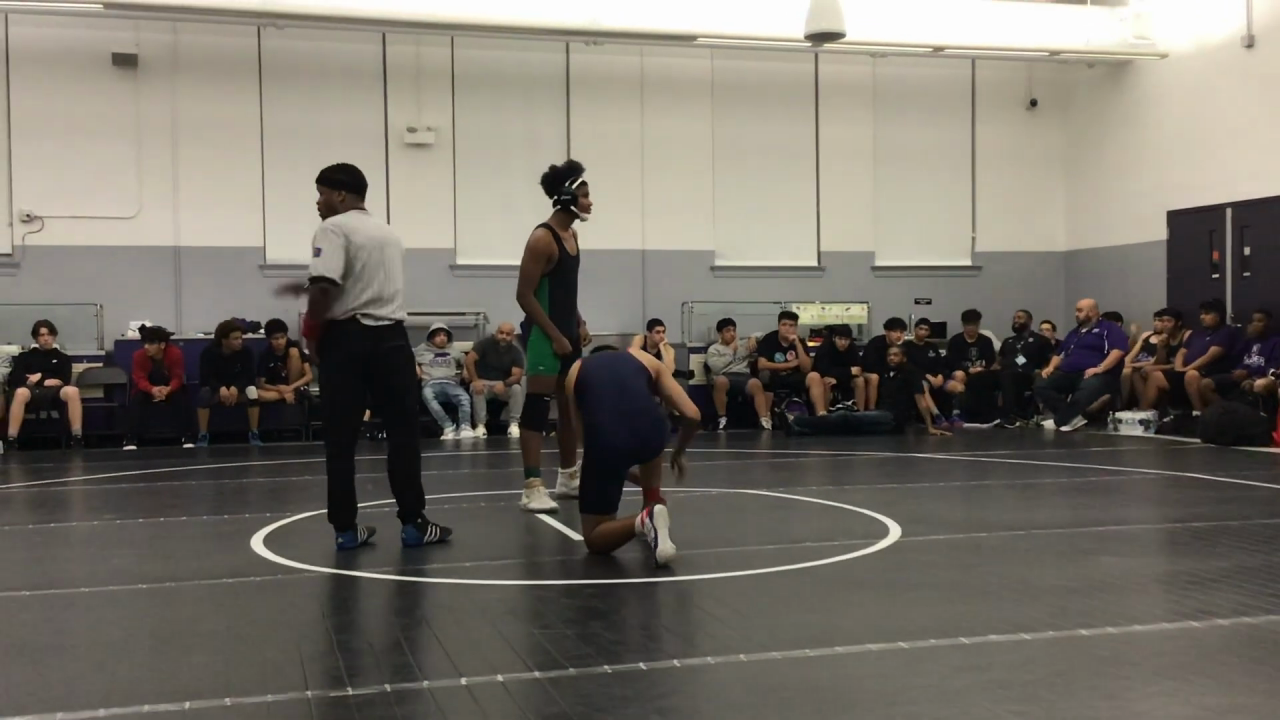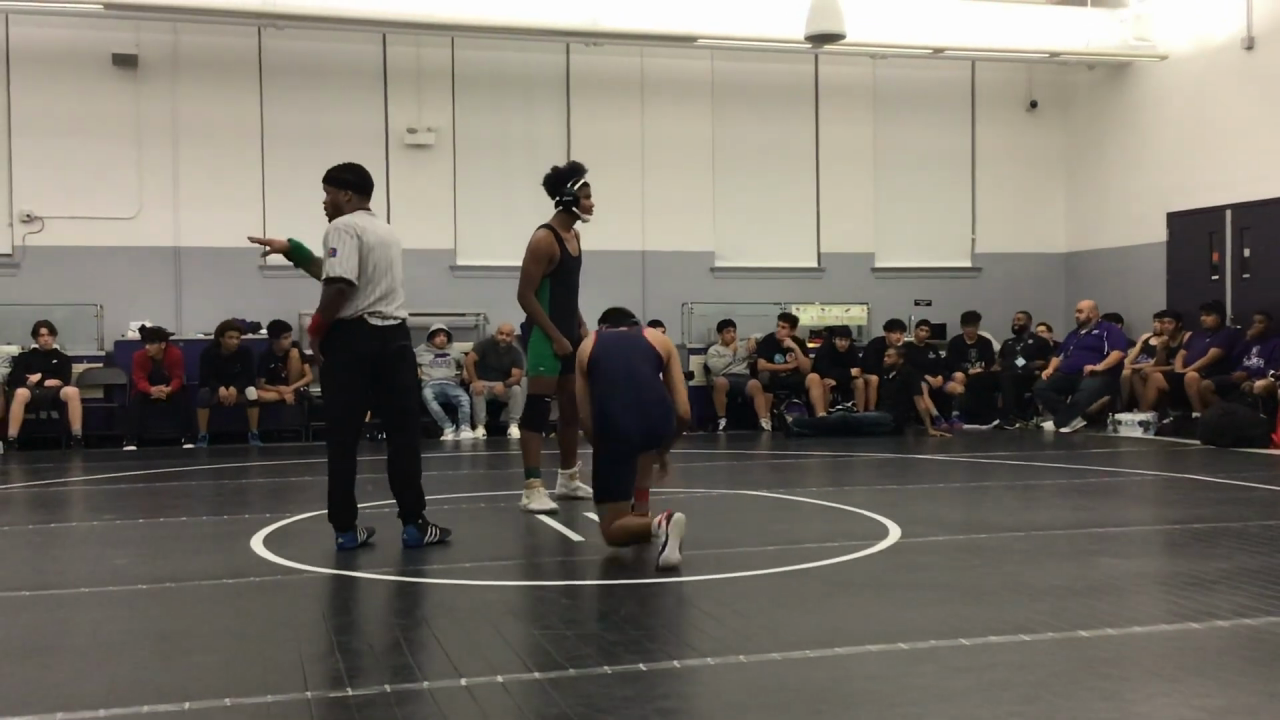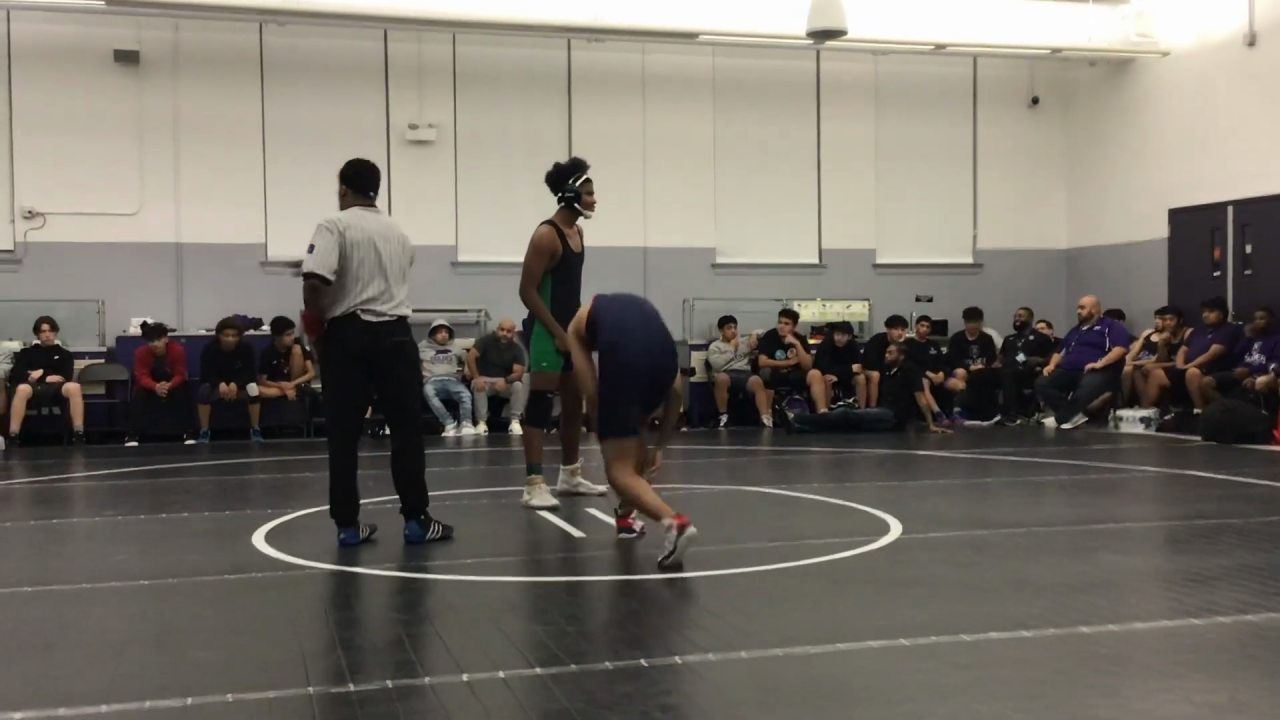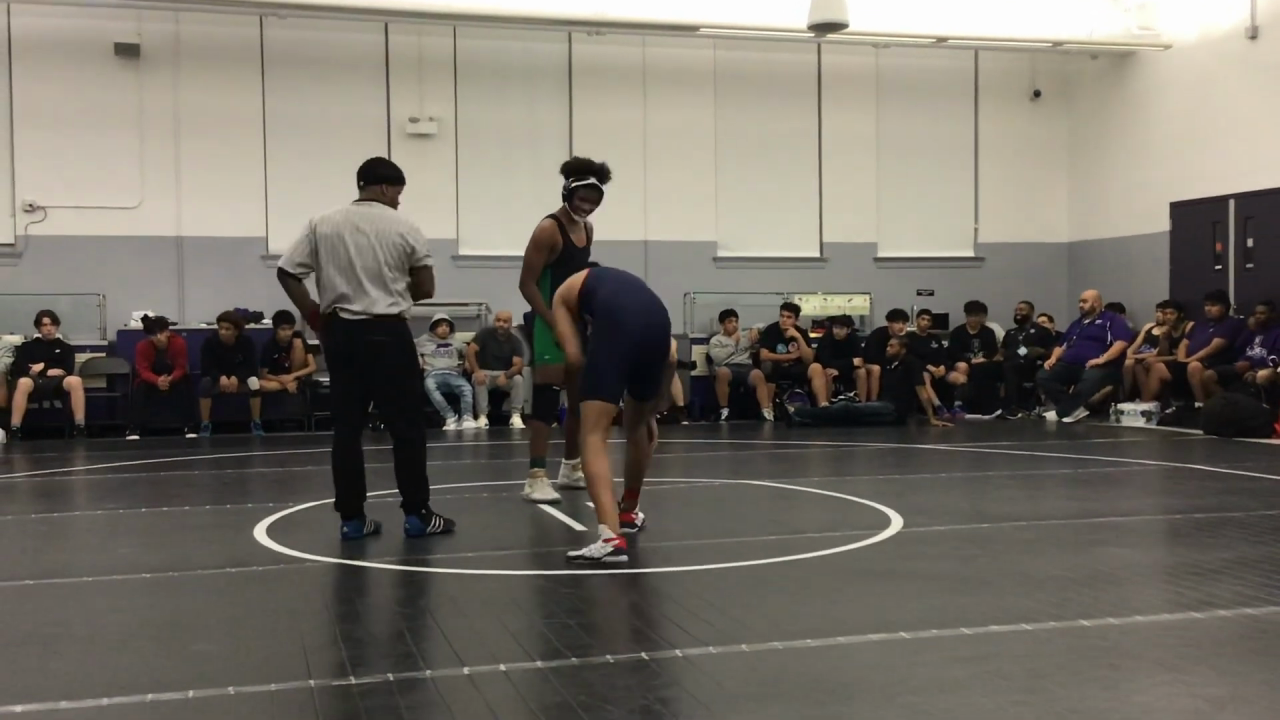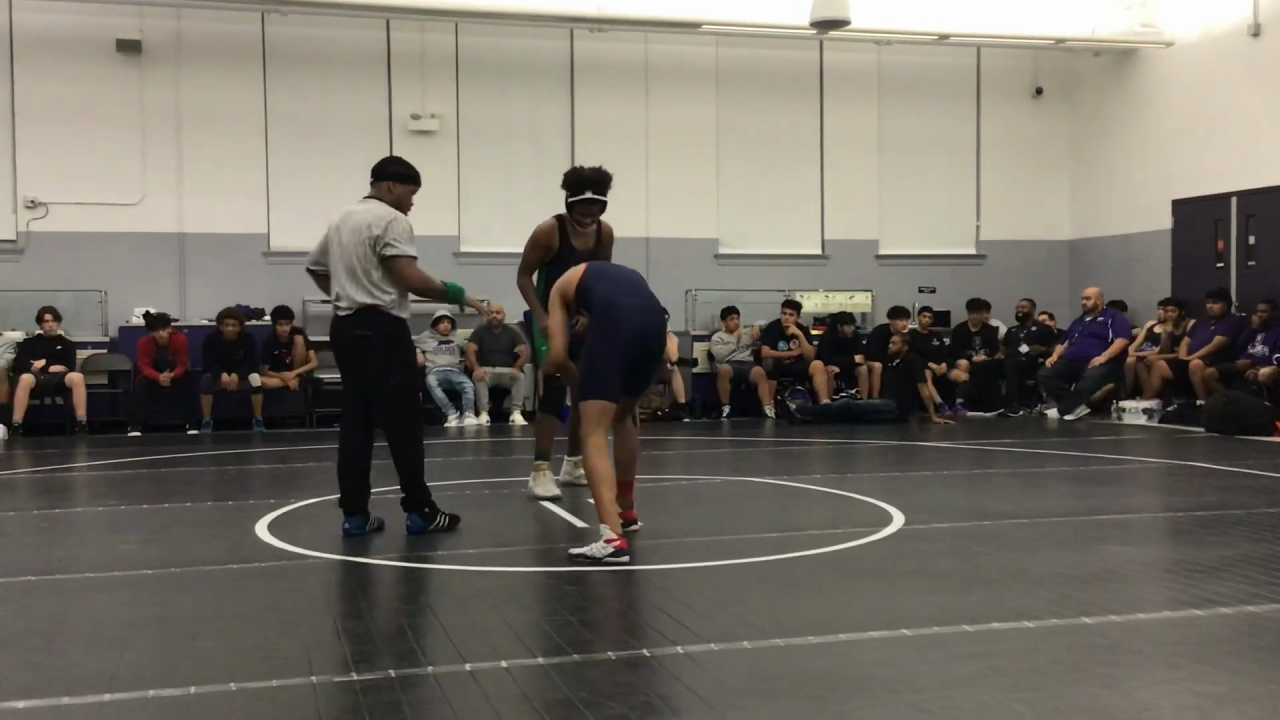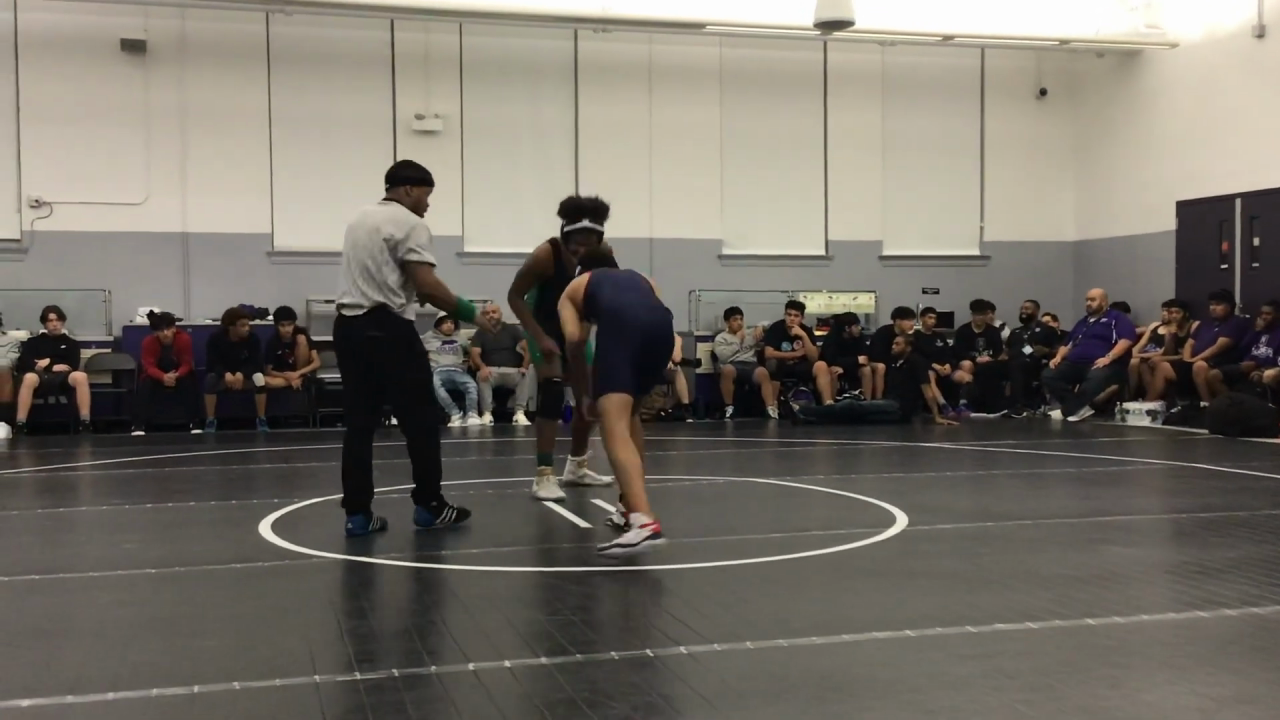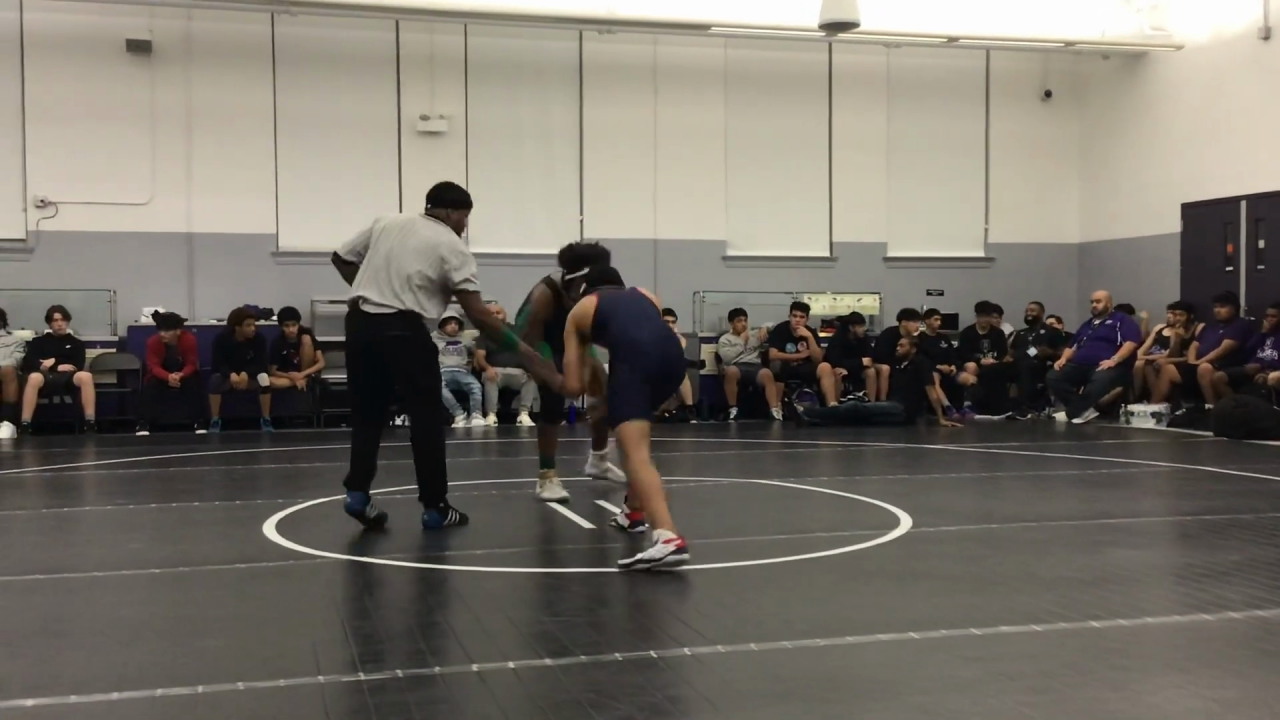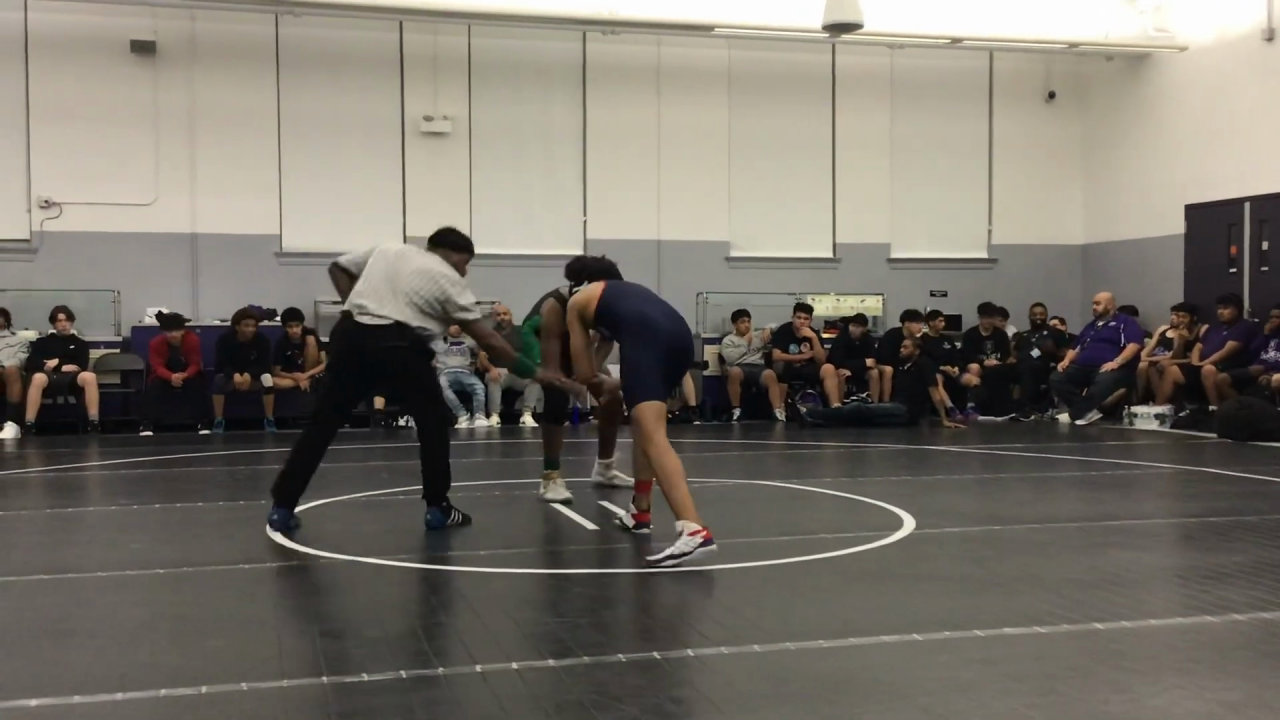
dt=0.3s
person 1, frame 1
left shoulder: (333, 228)
right shoulder: (386, 232)
left elbow: (329, 284)
left wrist: (312, 326)
right wrist: (313, 289)
left hip: (347, 339)
right hip: (391, 337)
left knee: (341, 438)
right knee: (403, 432)
left ankle: (346, 528)
right ankle: (414, 523)
person 1, frame 2
left shoulder: (344, 227)
right shoulder: (386, 231)
left elbow: (339, 284)
left wrist: (317, 327)
right wrist: (291, 249)
left hip: (350, 339)
right hip: (394, 337)
left knee: (343, 438)
right knee: (403, 433)
left ankle: (345, 528)
right ankle: (413, 523)
person 1, frame 3
left shoulder: (334, 226)
right shoulder: (398, 232)
left elbow: (315, 281)
left wrist: (314, 323)
left hip: (346, 335)
right hip: (395, 335)
left knee: (344, 434)
right knee: (407, 429)
left ankle: (348, 524)
right ankle: (416, 520)
person 1, frame 4
left shoulder: (322, 225)
right shoulder: (404, 228)
left elbow: (287, 273)
right elbow: (426, 289)
left wrist: (312, 314)
left hip: (341, 332)
right hip: (389, 332)
left knee: (347, 427)
right knee: (406, 425)
left ankle: (352, 517)
right ankle: (417, 513)
person 1, frame 5
left shoulder: (341, 220)
right shoulder: (391, 221)
left elbow: (315, 268)
right elbow: (409, 278)
right wrist: (458, 295)
left hip: (345, 326)
right hip: (380, 328)
left knee: (356, 422)
right knee: (402, 422)
left ankle: (354, 513)
right ankle: (419, 511)
person 1, frame 6
left shoulder: (360, 219)
right shoulder: (410, 225)
right elbow: (427, 287)
right wrist: (469, 313)
left hip: (348, 325)
right hip: (387, 328)
left knee: (359, 422)
right knee: (420, 417)
left ankle: (357, 513)
right ankle: (430, 504)
person 1, frame 7
left shoulder: (386, 223)
right shoulder: (451, 247)
left elbow: (342, 257)
right elbow: (477, 313)
right wrist: (518, 347)
left hip: (361, 323)
right hip: (402, 331)
left knee: (368, 415)
right knee: (426, 418)
left ankle: (358, 495)
right ankle: (435, 506)
person 1, frame 8
left shoulder: (386, 251)
right shoulder: (448, 279)
left elbow: (339, 268)
right elbow: (487, 338)
right wrist: (530, 371)
left hip: (352, 335)
right hip: (398, 342)
left knee: (325, 420)
right knee: (434, 421)
left ankle: (282, 507)
right ankle: (438, 507)
person 2, frame 1
left shoulder: (572, 235)
right shoulder: (542, 238)
right elbow: (524, 295)
left wrist: (579, 324)
right wrist: (554, 336)
left hip: (568, 332)
right hip: (544, 335)
left knee: (570, 406)
right knee: (537, 407)
left ankle: (568, 476)
right ankle: (532, 487)
person 2, frame 2
left shoulder: (574, 235)
right shoulder: (544, 239)
right elbow: (525, 295)
left wrist: (580, 325)
right wrist: (554, 336)
left hip: (569, 332)
right hip: (545, 335)
left knee: (572, 407)
right knee: (538, 408)
left ankle: (568, 478)
right ankle: (532, 489)
person 2, frame 3
left shoulder: (577, 232)
right shoulder: (546, 235)
right elbow: (527, 291)
right wrist: (557, 332)
left hip: (572, 328)
right hip: (548, 331)
left knee: (575, 403)
right knee: (541, 404)
left ankle: (570, 475)
right ankle: (534, 485)
person 2, frame 4
left shoulder: (587, 229)
right shoulder: (548, 229)
right elbow: (527, 284)
right wrist: (555, 325)
right hip: (549, 324)
left knee: (581, 397)
right knee: (547, 397)
left ankle: (571, 468)
right ankle: (536, 478)
person 2, frame 5
left shoulder: (605, 233)
right shoulder: (548, 231)
right elbow: (524, 276)
right wrist: (540, 317)
left hip: (582, 320)
right hip: (551, 319)
right knee: (554, 389)
left ankle: (573, 466)
right ankle: (541, 472)
person 2, frame 6
right shoulder: (544, 255)
right elbow: (515, 297)
right wrist: (538, 337)
right hip: (544, 326)
right knee: (552, 390)
left ankle: (577, 466)
right ankle: (544, 475)
person 2, frame 7
right shoulder: (545, 295)
right elbow: (529, 350)
right wrist: (557, 381)
left hip: (569, 332)
right hip: (537, 332)
right knee: (553, 393)
left ankle: (599, 461)
right ankle: (547, 477)
person 2, frame 8
right shoulder: (555, 308)
left elbow: (607, 339)
right elbow: (550, 370)
left wrist: (594, 367)
right wrist: (578, 389)
right hip: (539, 335)
left knee: (613, 399)
right knee: (557, 395)
left ankle: (604, 468)
right ankle: (550, 478)
person 3, frame 1
left shoulder: (577, 371)
right shoulder: (645, 359)
right elbow: (692, 415)
left wrist: (630, 474)
right wrist: (678, 453)
left hip: (606, 440)
right hip: (650, 431)
left knee: (595, 538)
left ankle: (644, 521)
right ankle: (651, 514)
person 3, frame 2
left shoulder: (588, 345)
right shoulder: (659, 339)
left elbow: (586, 421)
right elbow: (683, 413)
left wrist: (609, 456)
right wrist: (662, 450)
left hip: (616, 425)
right hip: (659, 421)
left knee: (613, 531)
left ankle: (659, 524)
right ankle: (640, 513)
person 3, frame 3
left shoulder: (581, 322)
right shoulder: (642, 306)
left elbow: (592, 391)
right elbow: (675, 389)
left wrist: (607, 437)
right wrist: (657, 445)
left hip: (621, 358)
right hip: (662, 353)
left knee: (620, 471)
right knee: (636, 430)
left ankle: (674, 522)
right ankle: (628, 516)
person 3, frame 4
left shoulder: (567, 291)
right shoulder: (626, 282)
left elbow: (575, 359)
right elbow: (671, 360)
left wrist: (581, 384)
right wrist: (652, 413)
left hip: (617, 326)
right hip: (657, 323)
left knee: (592, 437)
right knee: (637, 423)
left ankle: (611, 537)
right ankle: (628, 512)
person 3, frame 5
left shoulder: (566, 283)
right shoulder: (630, 275)
left elbow: (558, 357)
right elbow: (652, 333)
left wrist: (578, 378)
right wrist: (628, 395)
left hip: (612, 323)
right hip: (654, 322)
left knee: (593, 436)
right knee: (624, 416)
left ankle: (612, 539)
right ankle: (626, 510)
person 3, frame 6
left shoulder: (574, 289)
right shoulder: (639, 278)
left elbow: (574, 338)
left wrist: (585, 395)
left hip: (620, 325)
right hip: (660, 323)
left knee: (615, 430)
right knee: (628, 415)
left ankle: (644, 523)
right ankle: (631, 507)
person 3, frame 7
left shoulder: (580, 310)
right shoulder: (644, 295)
left elbow: (573, 387)
left hip: (634, 356)
right hip: (672, 353)
left knee: (634, 453)
right knee: (636, 431)
left ankle: (668, 538)
right ankle: (635, 509)
person 3, frame 8
left shoulder: (578, 301)
right shoulder: (631, 291)
left elbow: (584, 374)
left wrist: (598, 379)
right wrist: (617, 385)
left hip: (645, 337)
right hip: (680, 333)
left knee: (653, 437)
right knee: (644, 423)
left ankle: (694, 530)
right ankle: (640, 512)
